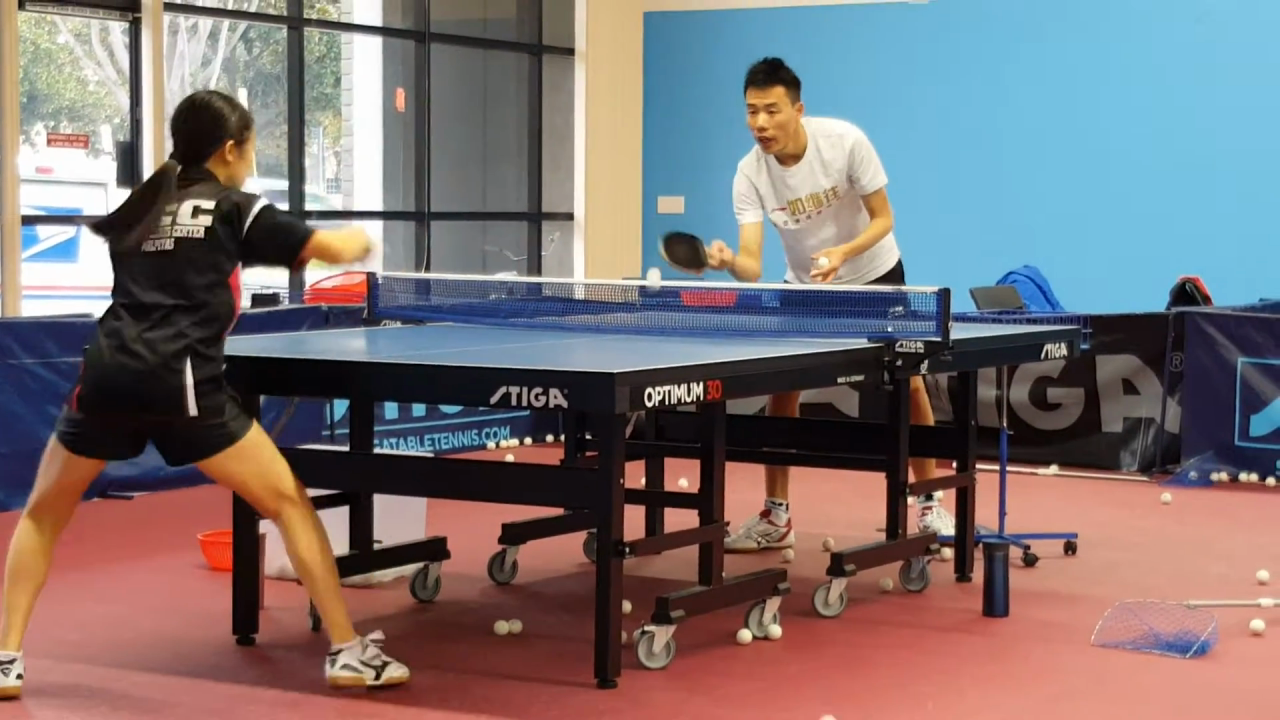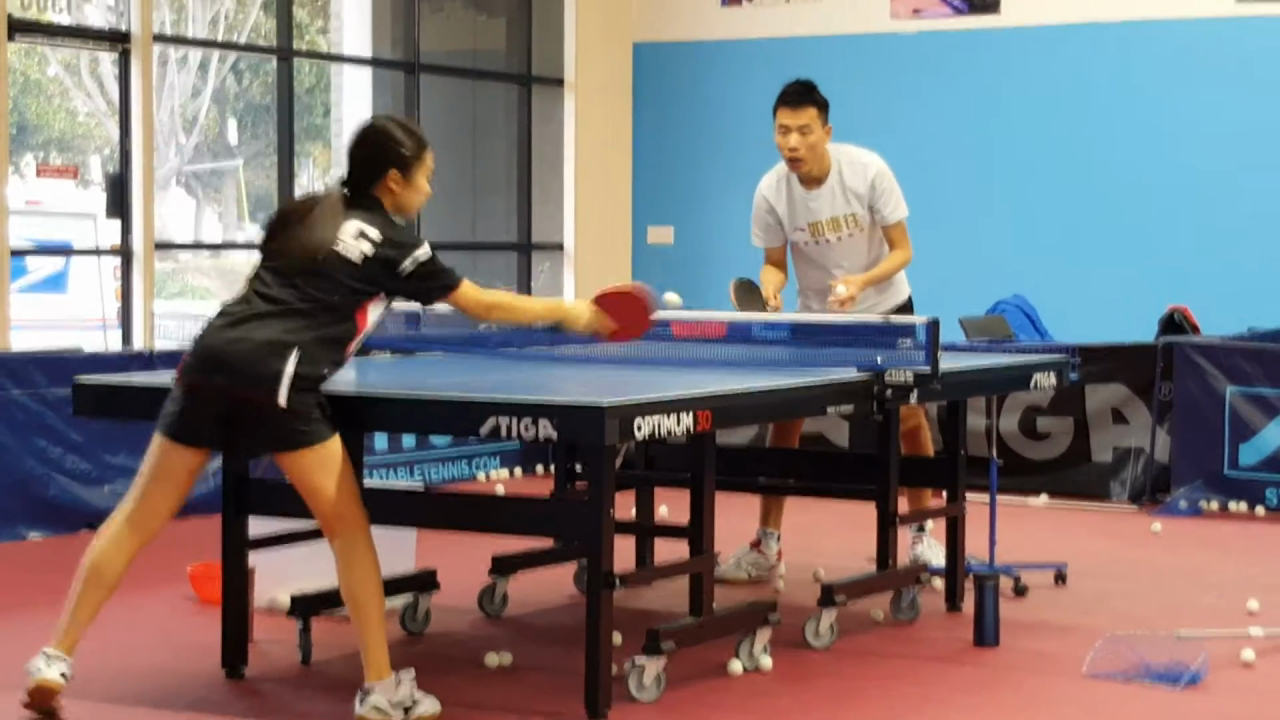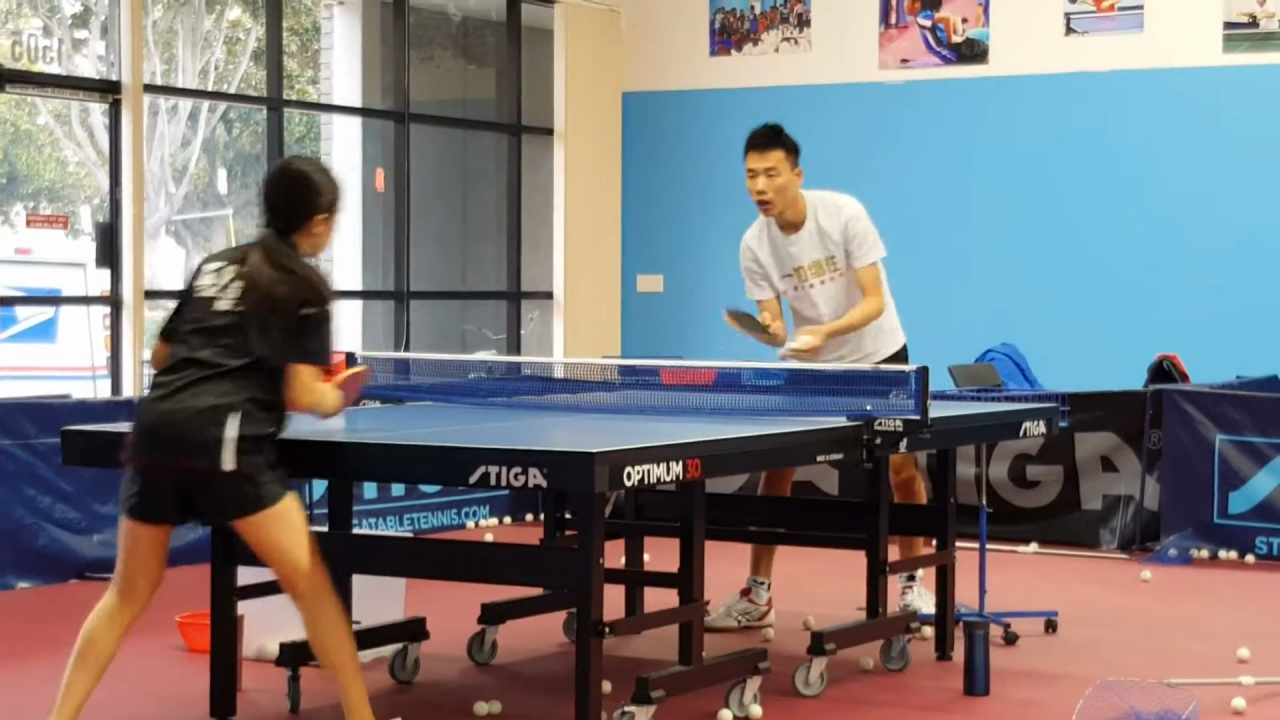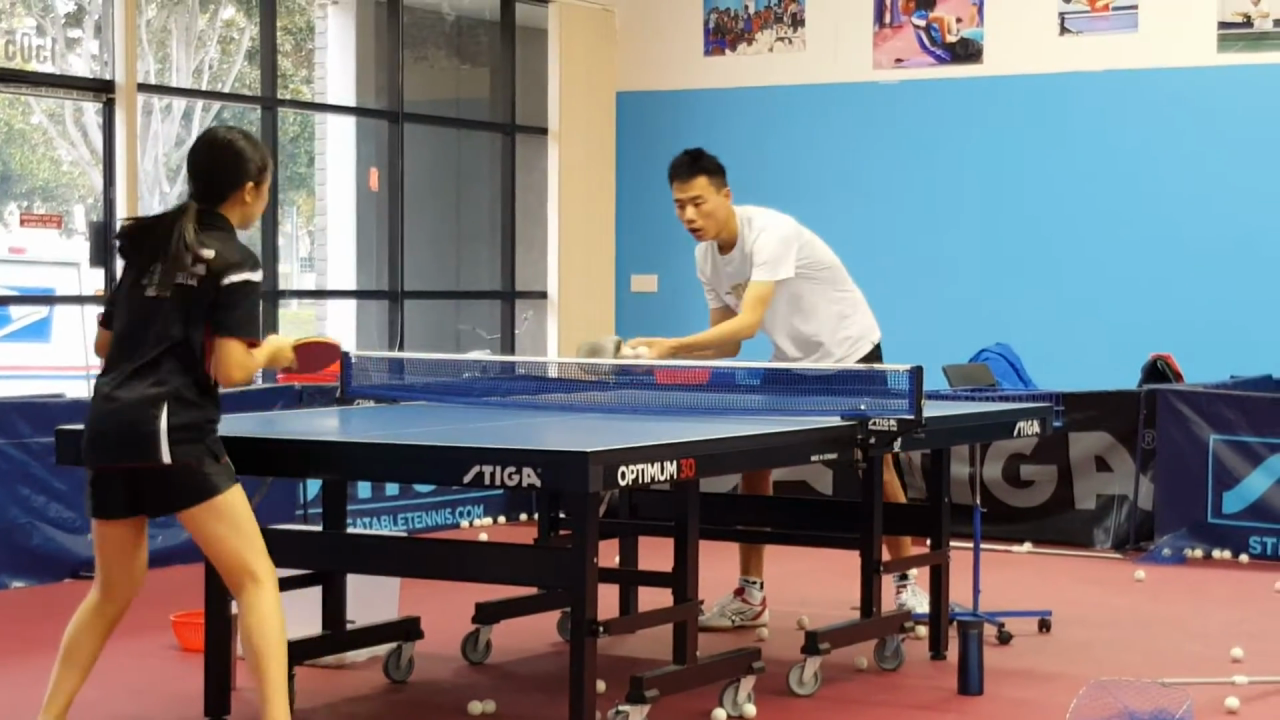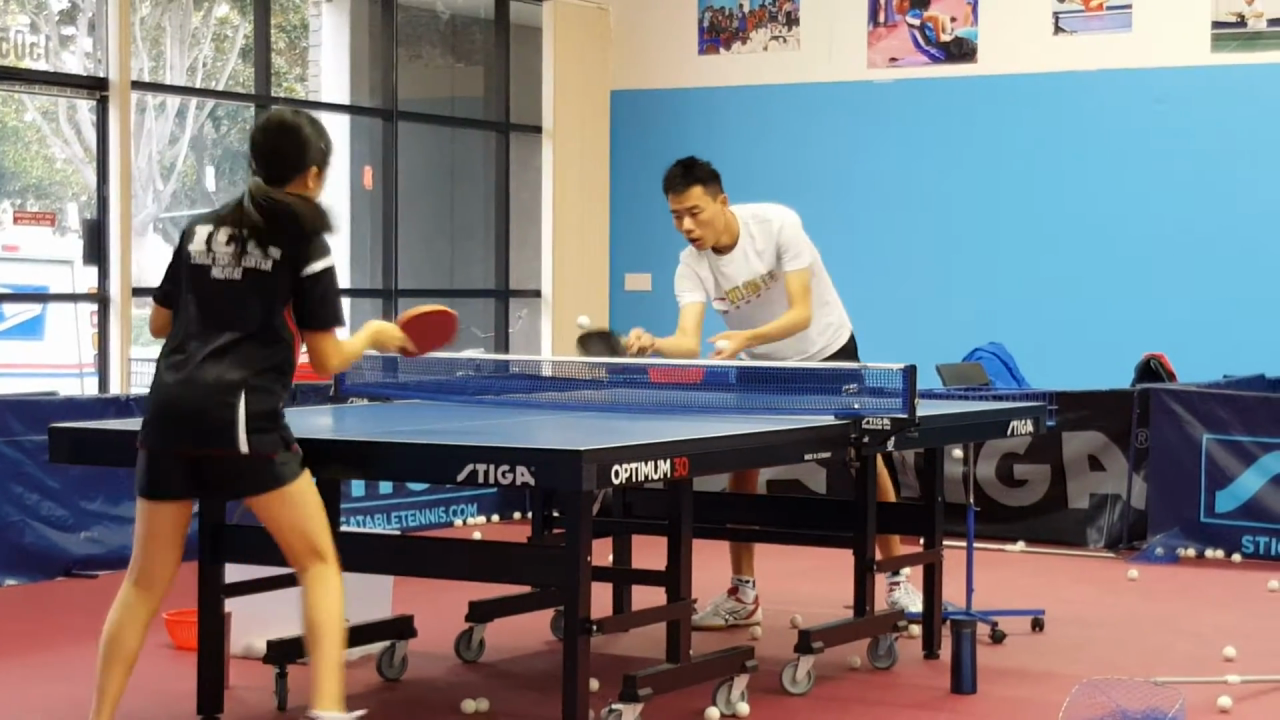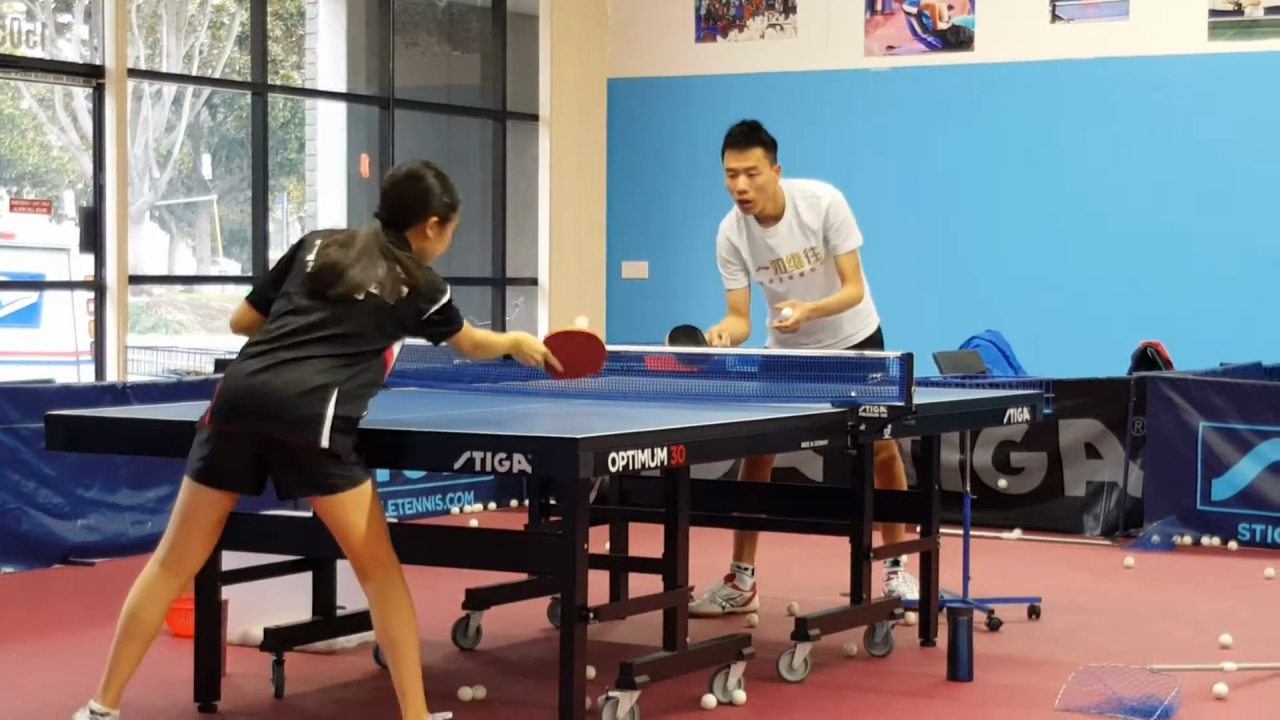
dt=0.4s
person 1, frame 1
left shoulder: (135, 208)
right shoulder: (237, 210)
right elbow: (337, 248)
right wrist: (366, 243)
left hip: (108, 378)
right hip: (181, 386)
right knee: (289, 506)
right ankle: (348, 651)
person 1, frame 2
left shoulder: (300, 216)
right shoulder: (393, 244)
right elbow: (481, 303)
right wrist: (560, 311)
left hip: (213, 360)
right hip: (278, 380)
left knee: (139, 514)
right knee: (348, 528)
left ankle: (55, 657)
person 1, frame 3
left shoulder: (212, 267)
right shoulder: (305, 288)
right elbow: (306, 395)
right wrist: (336, 398)
left hip: (155, 434)
right hip: (224, 444)
left knee: (131, 593)
right knee: (310, 584)
person 1, frame 4
left shoulder: (146, 244)
right shoulder: (235, 260)
left elbow: (105, 344)
right elbow: (231, 369)
right wrist: (272, 352)
left hip: (108, 429)
right hip: (173, 434)
left knee: (113, 590)
right knee: (255, 579)
person 1, frame 5
left shoulder: (201, 229)
right shoulder: (303, 244)
left elbow: (159, 323)
right elbow: (325, 359)
right wrist: (375, 337)
left hip: (170, 411)
right hip: (241, 417)
left knee: (147, 580)
right knee: (318, 560)
person 1, frame 6
left shoulder: (316, 245)
right shoulder: (422, 284)
left elbow: (242, 321)
right elbow: (473, 341)
right wrist: (523, 344)
left hip: (240, 400)
right hip: (313, 418)
left knee: (174, 558)
right knee: (379, 568)
person 2, frame 1
left shoulder: (846, 140)
right shoulder: (749, 173)
left elbow: (883, 219)
right elbow: (751, 261)
left wrist: (843, 252)
right wrist: (727, 259)
left hip: (875, 274)
right hip: (806, 286)
left knee: (908, 385)
right knee: (782, 387)
left ankle: (929, 503)
right ankle: (776, 515)
person 2, frame 2
left shoulder: (869, 170)
right shoulder: (770, 193)
left elbow: (902, 250)
right elbow: (774, 263)
left wrist: (860, 282)
right wrist: (770, 290)
left hip: (884, 307)
right hip: (816, 315)
left knee: (910, 416)
right knee: (784, 418)
left ankle: (921, 533)
right ankle: (767, 546)
person 2, frame 3
left shoulder: (844, 212)
right shoulder: (754, 245)
left elbow: (874, 302)
right elbow: (774, 327)
left wrist: (825, 332)
right wrist: (768, 329)
left hip: (878, 355)
right hip: (813, 367)
left knee: (902, 468)
right knee: (776, 465)
left ankle: (912, 584)
right ankle: (757, 594)
person 2, frame 4
left shoulder: (771, 232)
right shoulder: (705, 258)
left elbow: (747, 324)
right elbow: (727, 344)
left wrist: (670, 345)
right wrist: (661, 351)
left hip: (850, 353)
right hip: (792, 364)
left knee: (877, 470)
right knee: (754, 466)
left ankle: (906, 582)
right ankle: (751, 594)
person 2, frame 5
left shoulder: (778, 222)
right shoulder: (691, 265)
left elbow: (802, 312)
right elbow: (687, 342)
left wrist: (748, 338)
right wrist: (655, 344)
left hip: (827, 349)
right hip: (764, 366)
right knee: (742, 466)
left ankle: (897, 579)
right ankle: (743, 593)
person 2, frame 6
left shoulder: (824, 201)
right shoulder: (731, 235)
left elbow: (855, 288)
right elbow: (741, 320)
left wrist: (808, 310)
right wrist: (718, 335)
left hip: (853, 339)
right hip: (786, 350)
left knee: (883, 450)
right knee: (756, 452)
left ankle: (896, 568)
right ankle: (741, 580)
